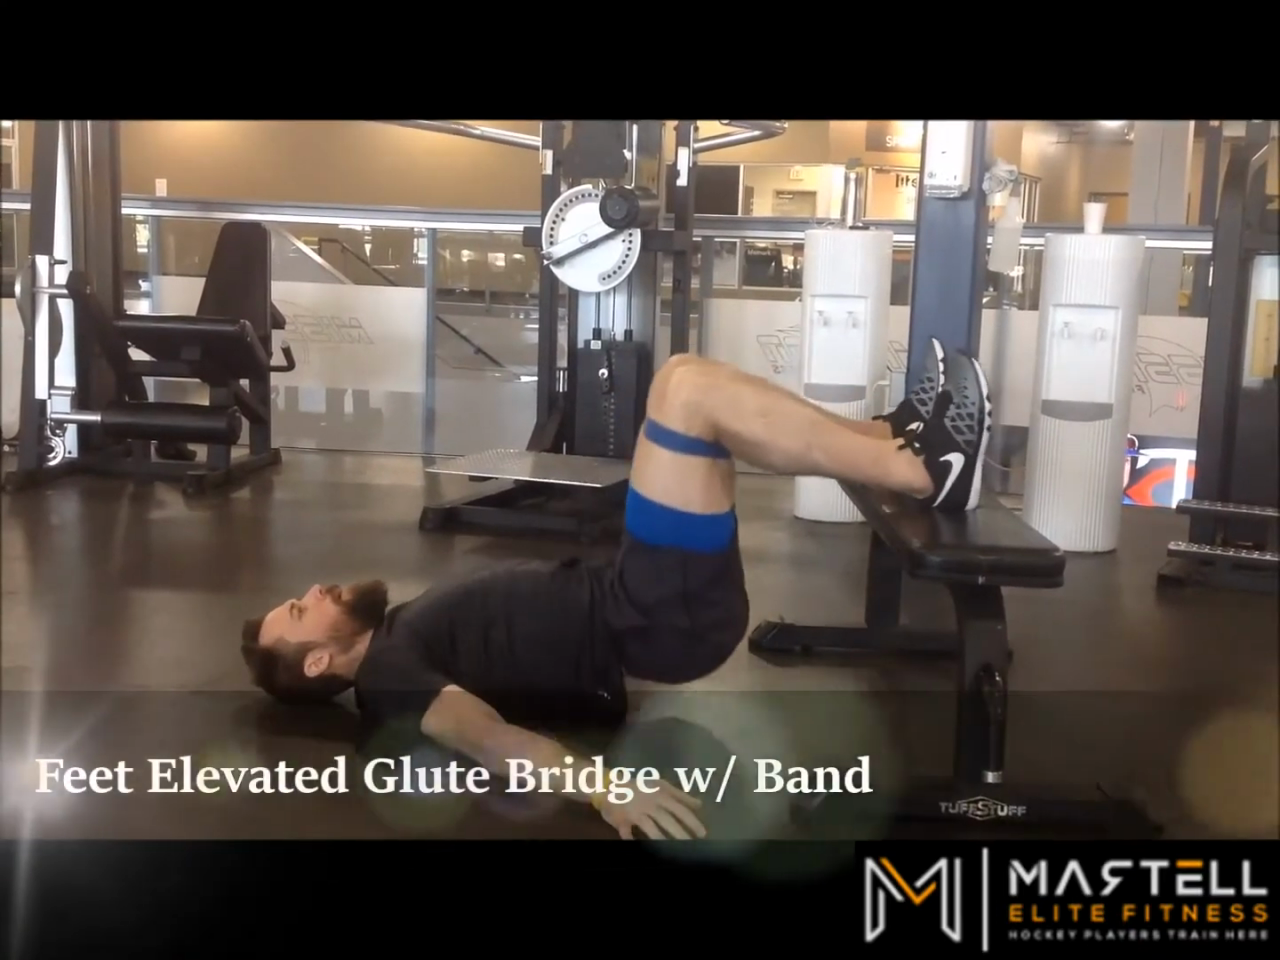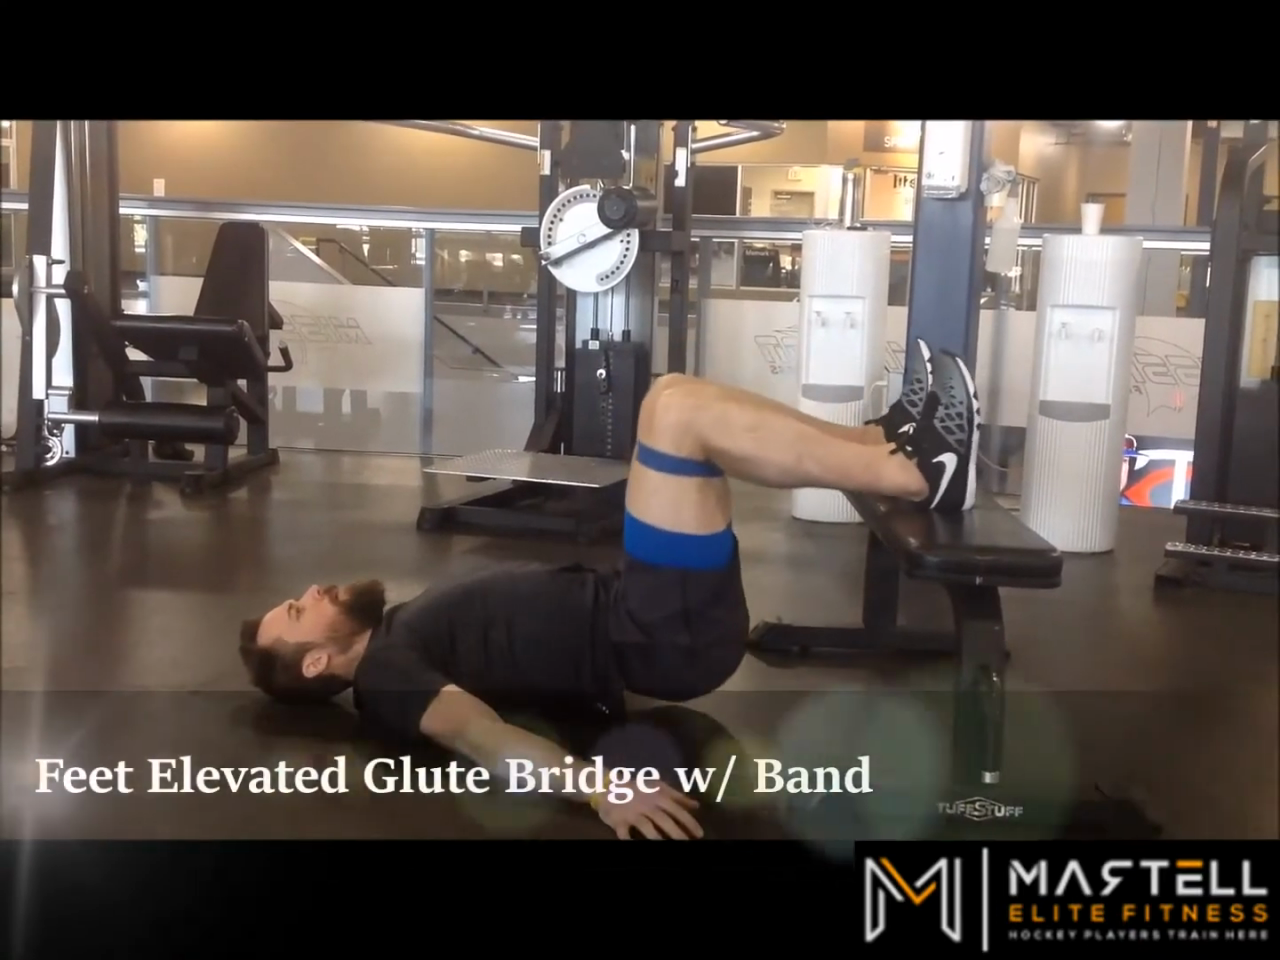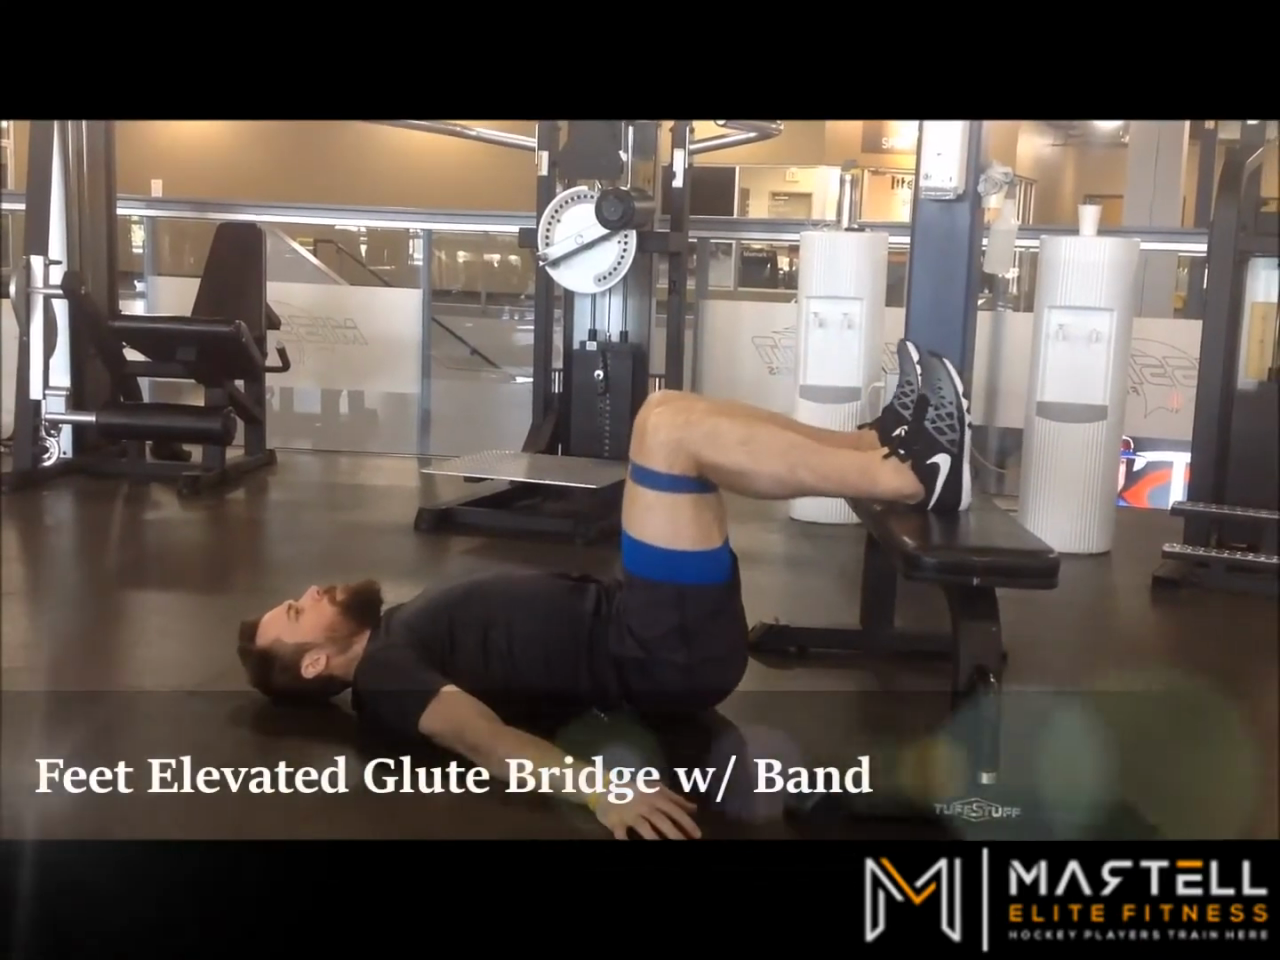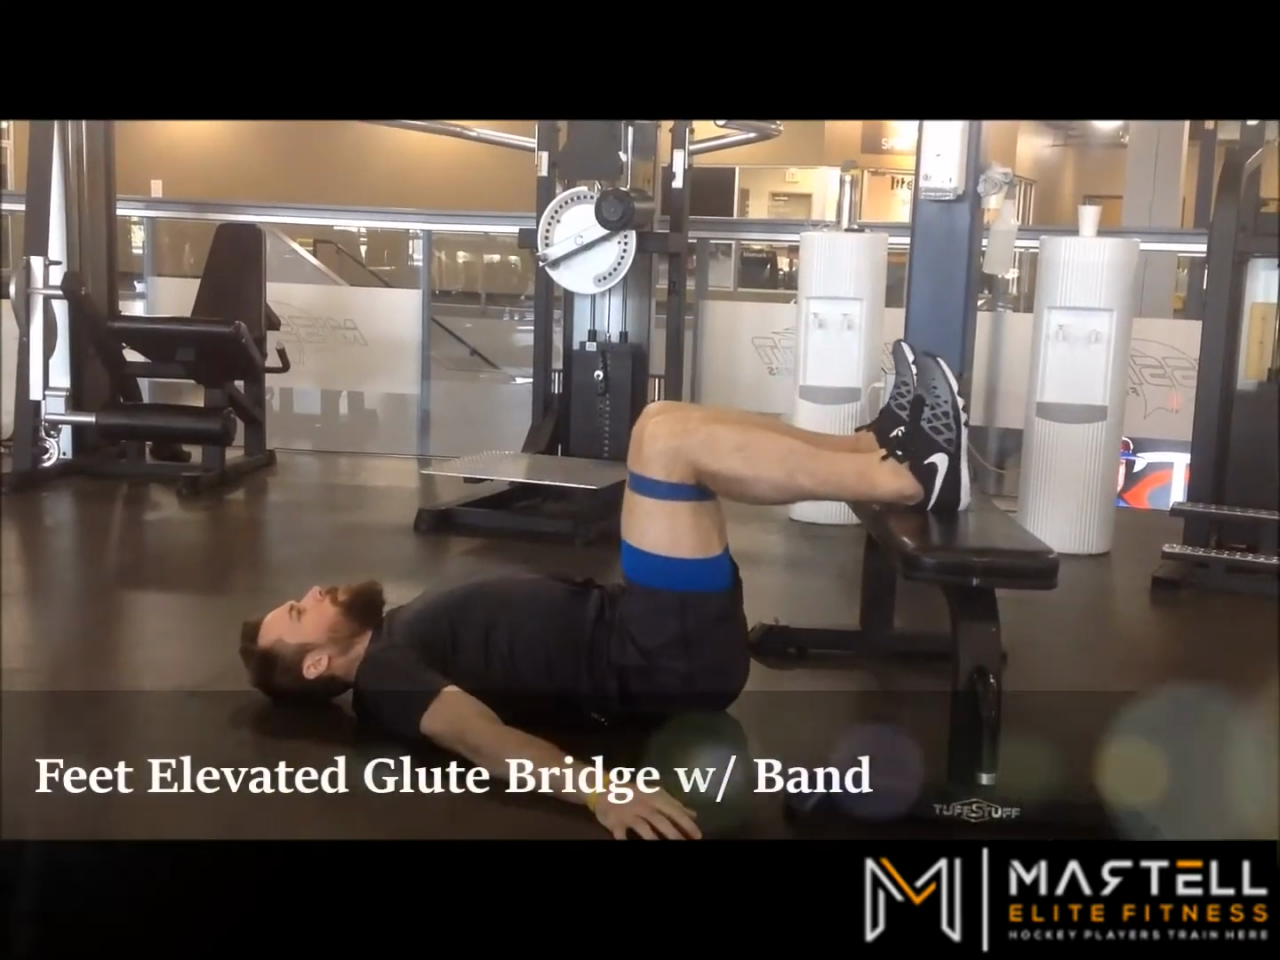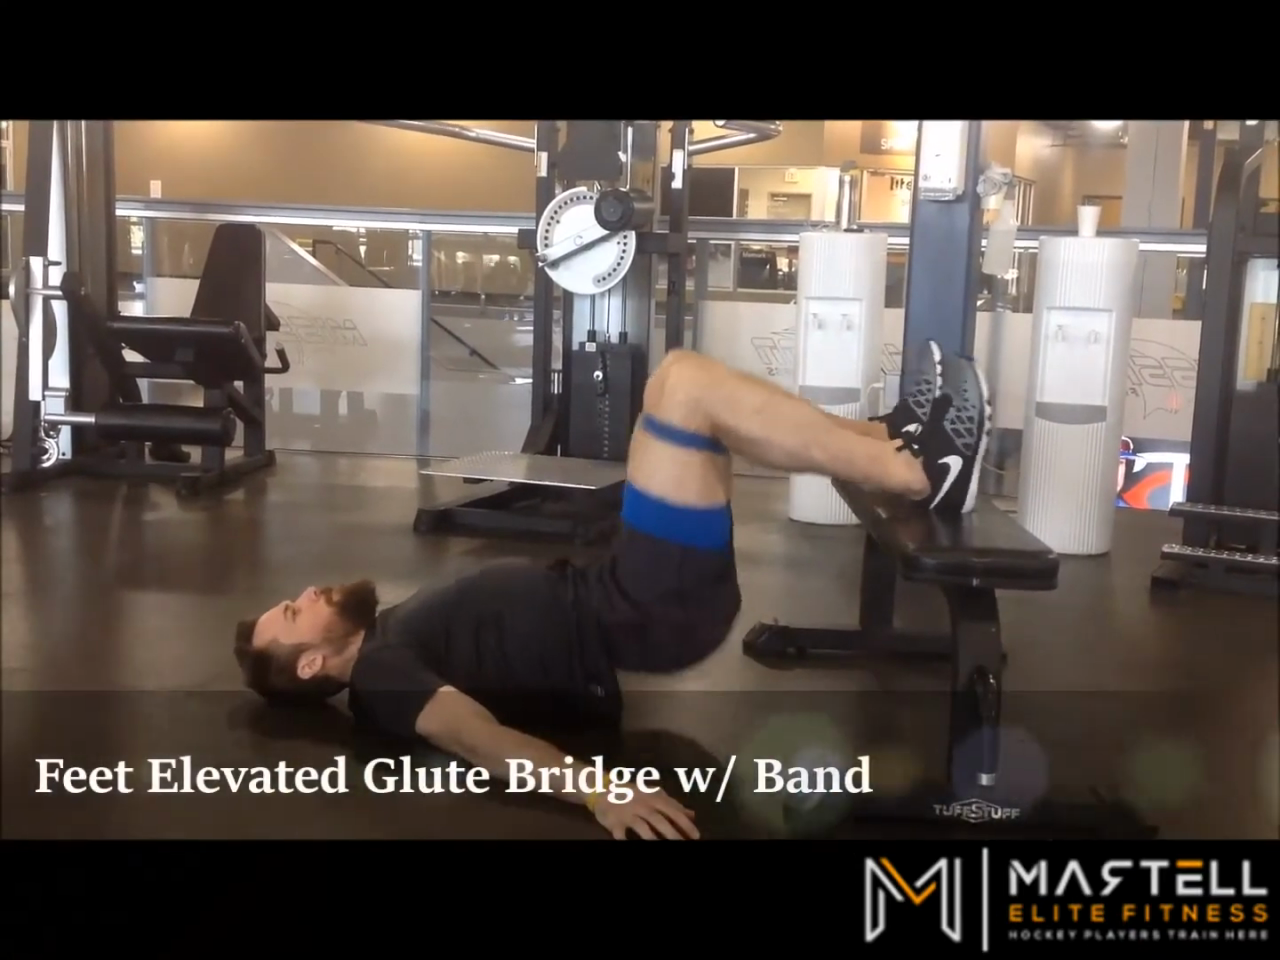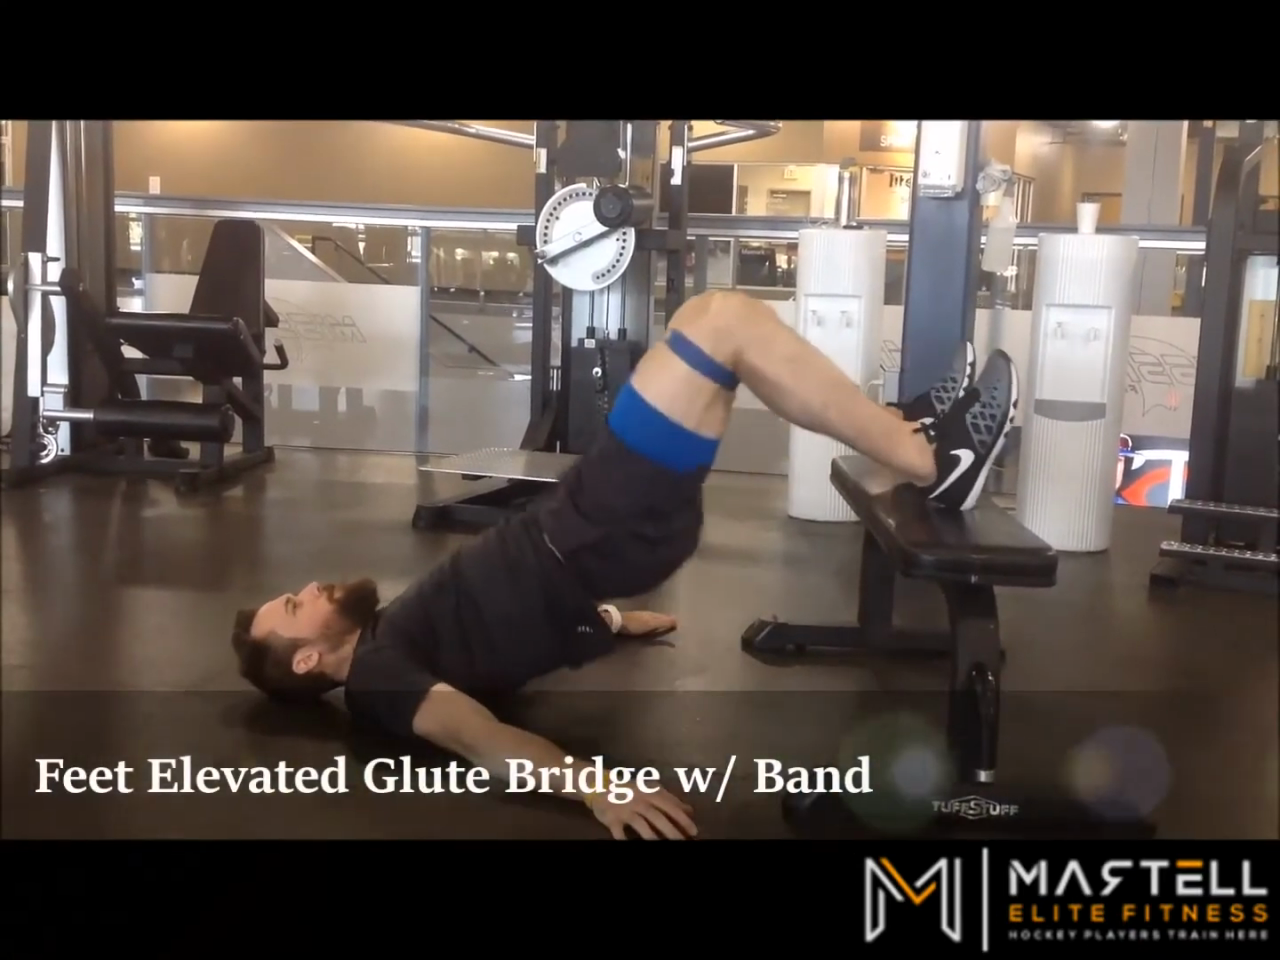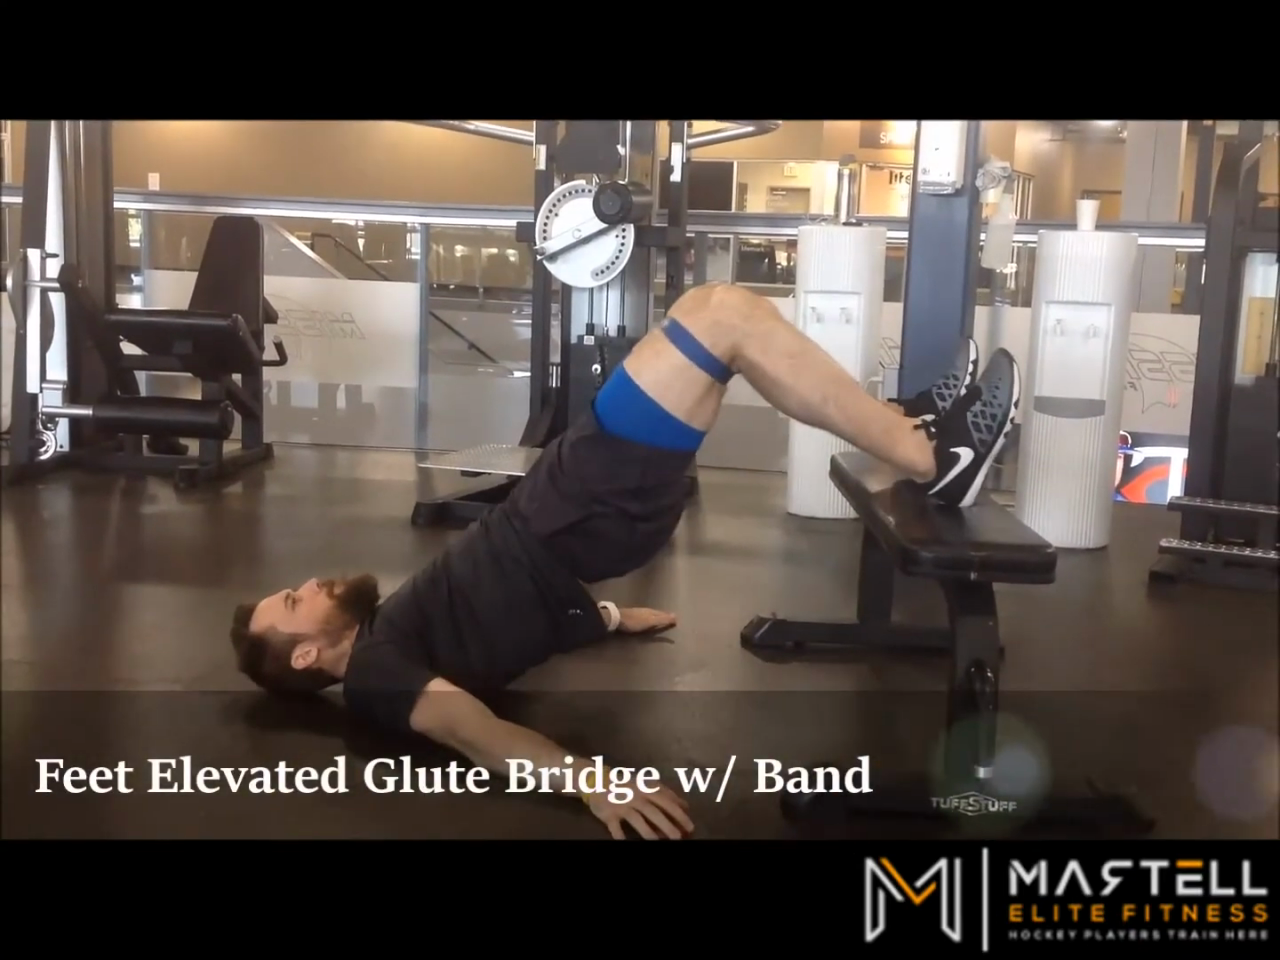
dt=0.3s
person 1, frame 1
left shoulder: (401, 633)
right shoulder: (389, 678)
right elbow: (484, 737)
right wrist: (599, 785)
left hip: (619, 597)
right hip: (660, 616)
left knee: (694, 392)
right knee: (689, 388)
left ankle: (899, 439)
right ankle: (926, 472)
person 1, frame 2
left shoulder: (399, 632)
right shoulder: (386, 677)
right elbow: (480, 735)
right wrist: (594, 787)
left hip: (624, 607)
right hip: (661, 636)
left knee: (685, 407)
right knee: (676, 408)
left ankle: (889, 439)
right ankle: (922, 473)
person 1, frame 3
left shoulder: (399, 633)
right shoulder: (385, 677)
right elbow: (479, 736)
right wrist: (595, 788)
left hip: (618, 616)
right hip: (662, 653)
left knee: (681, 424)
right knee: (670, 427)
left ankle: (881, 443)
right ankle: (917, 477)
person 1, frame 4
left shoulder: (399, 634)
right shoulder: (387, 678)
right elbow: (482, 736)
right wrist: (594, 790)
left hip: (620, 624)
right hip: (662, 659)
left knee: (675, 433)
right knee: (666, 435)
left ankle: (884, 445)
right ankle: (917, 479)
person 1, frame 5
left shoulder: (392, 635)
right shoulder: (381, 677)
right elbow: (476, 737)
right wrist: (592, 787)
left hip: (606, 597)
right hip: (650, 614)
left knee: (688, 391)
right knee: (686, 385)
left ankle: (895, 441)
right ankle: (923, 473)
person 1, frame 6
left shoulder: (384, 637)
right shoulder: (376, 677)
right elbow: (474, 735)
left wrist: (606, 617)
right wrist: (593, 785)
left hip: (577, 538)
right hip: (606, 530)
left knee: (722, 324)
right knee: (722, 319)
left ankle: (910, 431)
right ankle: (932, 460)
person 1, frame 7
left shoulder: (385, 635)
right shoulder: (374, 674)
right elbow: (471, 730)
right wrist: (589, 779)
left hip: (564, 516)
right hip: (588, 511)
left knee: (725, 317)
right knee: (722, 313)
left ankle: (909, 427)
right ankle: (930, 456)
